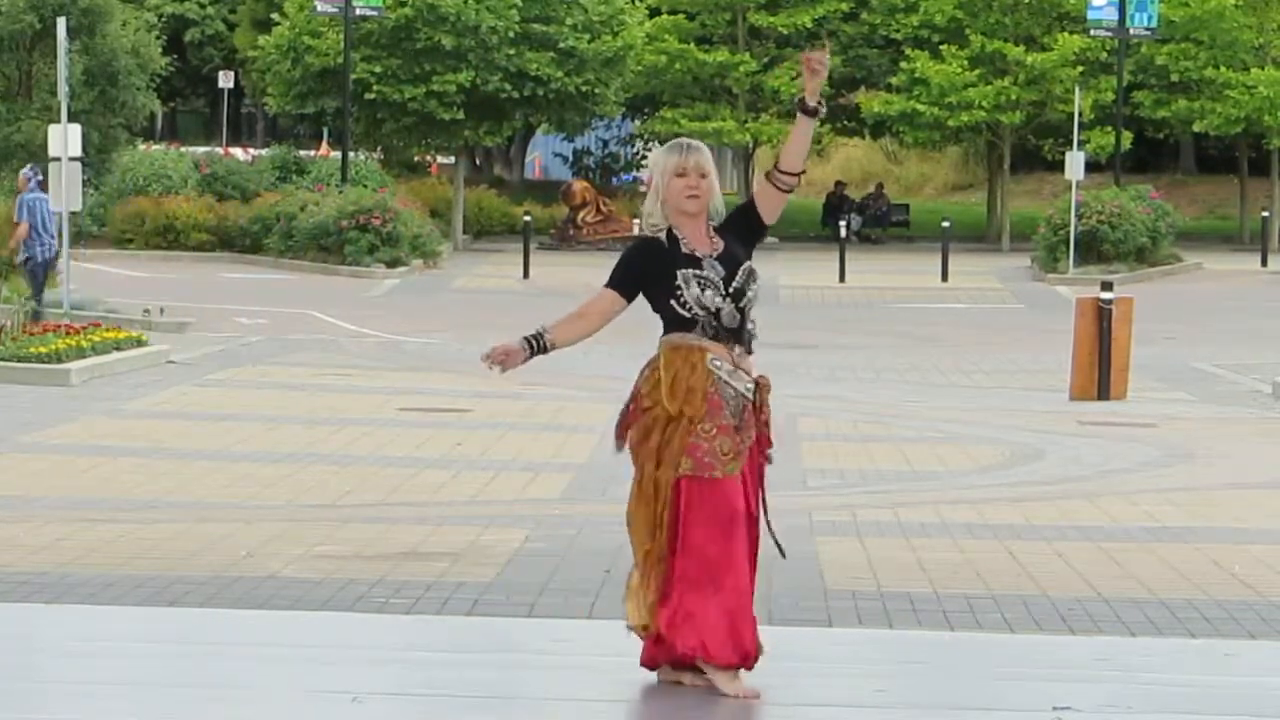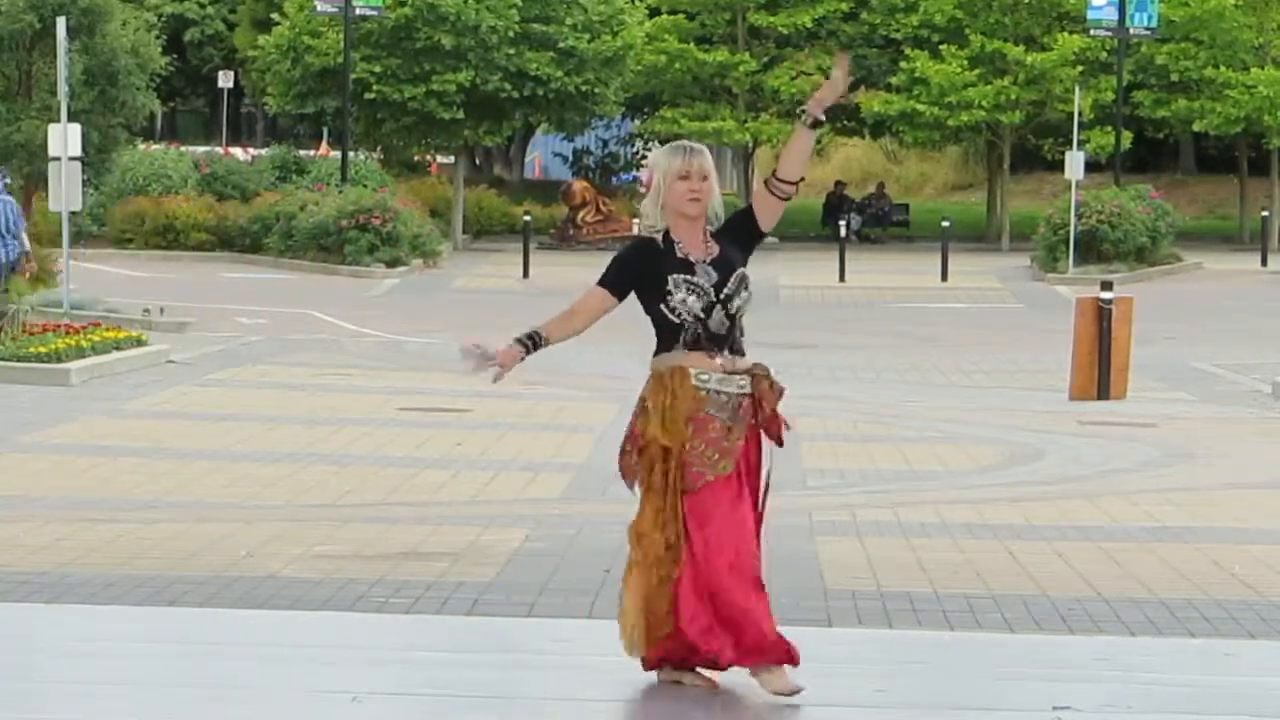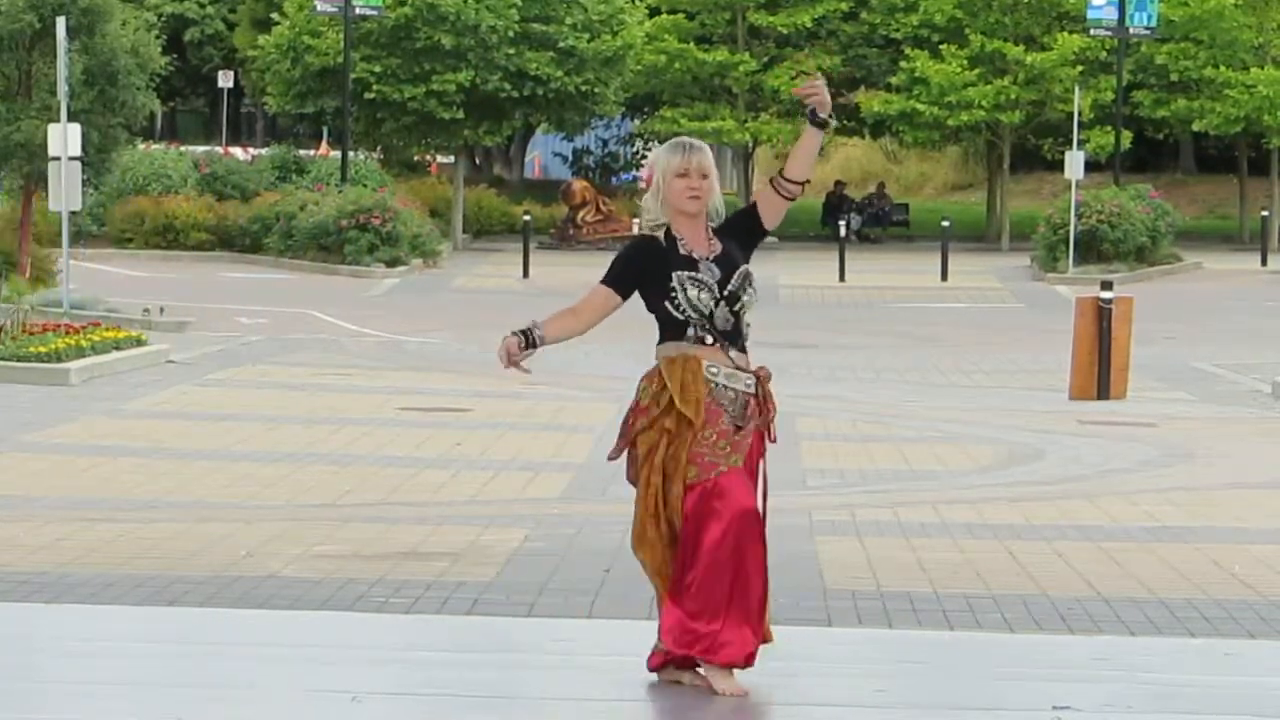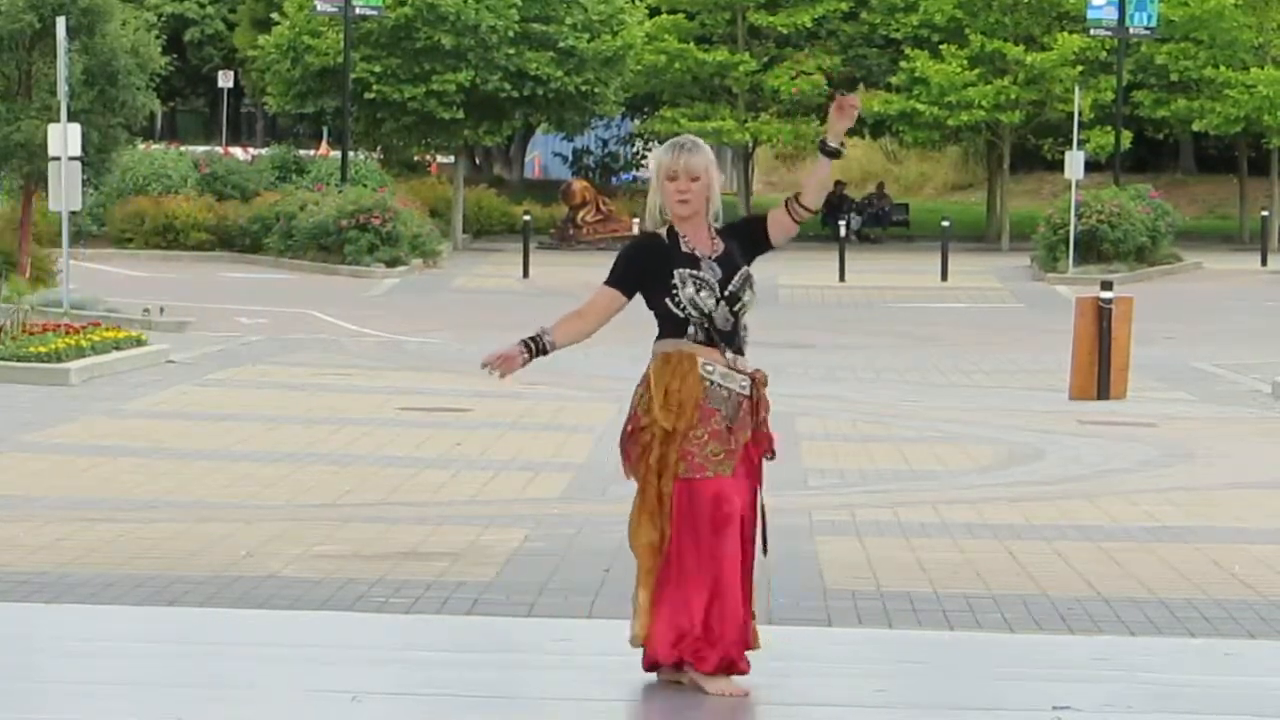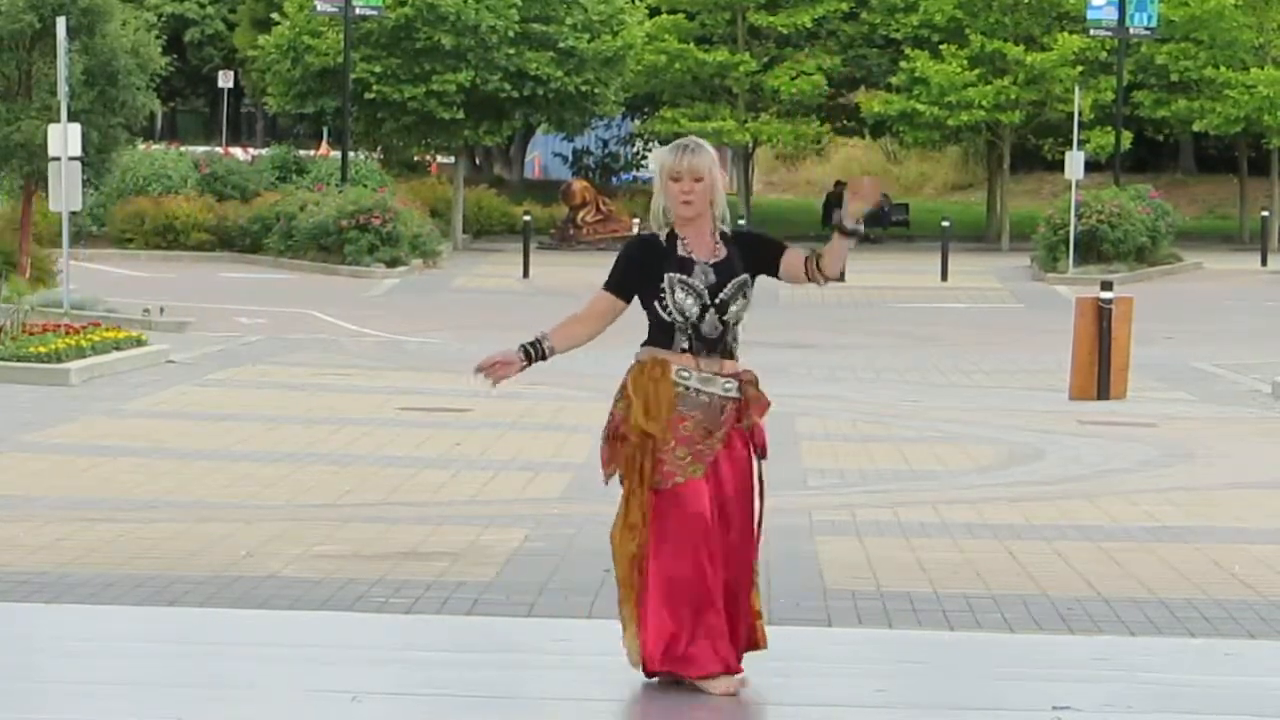
dt=0.3s
person 1, frame 1
left shoulder: (736, 234)
right shoulder: (649, 251)
left elbow: (785, 177)
right elbow: (591, 315)
left wrist: (811, 99)
right wrist: (529, 347)
left hip: (736, 400)
right hip: (686, 394)
left knee: (727, 524)
right knee: (707, 518)
left ankle: (676, 653)
right ankle: (711, 651)
person 1, frame 2
left shoulder: (732, 240)
right shoulder: (644, 255)
left elbow: (783, 183)
right elbow: (581, 313)
left wrist: (814, 112)
right wrist: (522, 345)
left hip: (735, 401)
right hip: (679, 402)
left knee: (725, 525)
right knee: (717, 525)
left ankle: (674, 654)
right ankle: (756, 653)
person 1, frame 3
left shoulder: (735, 237)
right shoulder: (646, 251)
left elbow: (788, 184)
right elbow: (586, 311)
left wrist: (819, 117)
right wrist: (525, 338)
left hip: (738, 401)
right hip: (685, 399)
left knee: (729, 523)
right knee: (726, 513)
left ankle: (678, 655)
right ankle: (707, 648)
person 1, frame 4
left shoulder: (736, 240)
right shoulder: (648, 248)
left elbow: (802, 207)
right elbow: (591, 314)
left wrist: (833, 138)
right wrist: (530, 348)
left hip: (735, 404)
right hip: (679, 397)
left knee: (730, 527)
right knee: (702, 516)
left ankle: (678, 655)
right ankle: (697, 655)
person 1, frame 5
left shoulder: (743, 247)
right shoulder: (647, 250)
left elbow: (819, 268)
right elbow: (591, 319)
left wrist: (850, 217)
right wrist: (524, 355)
left hip: (727, 409)
right hip: (666, 403)
left knee: (728, 532)
right knee: (684, 524)
left ankle: (700, 653)
right ankle: (691, 657)
